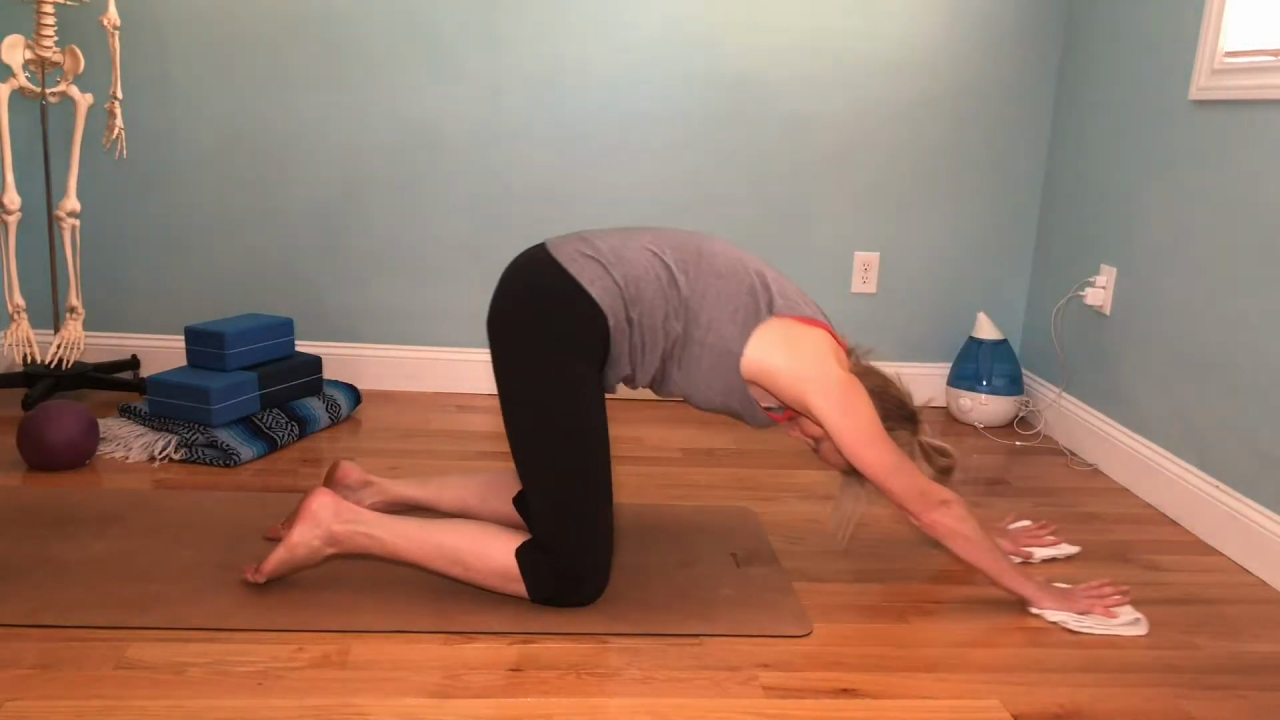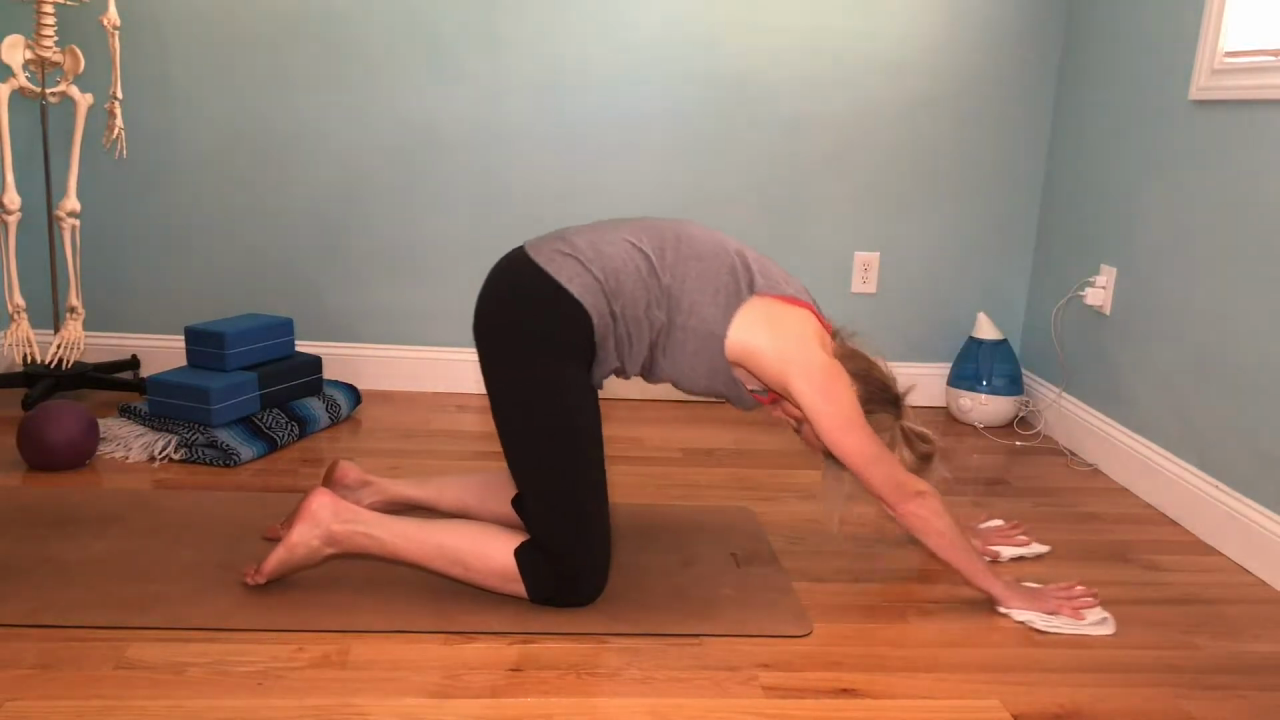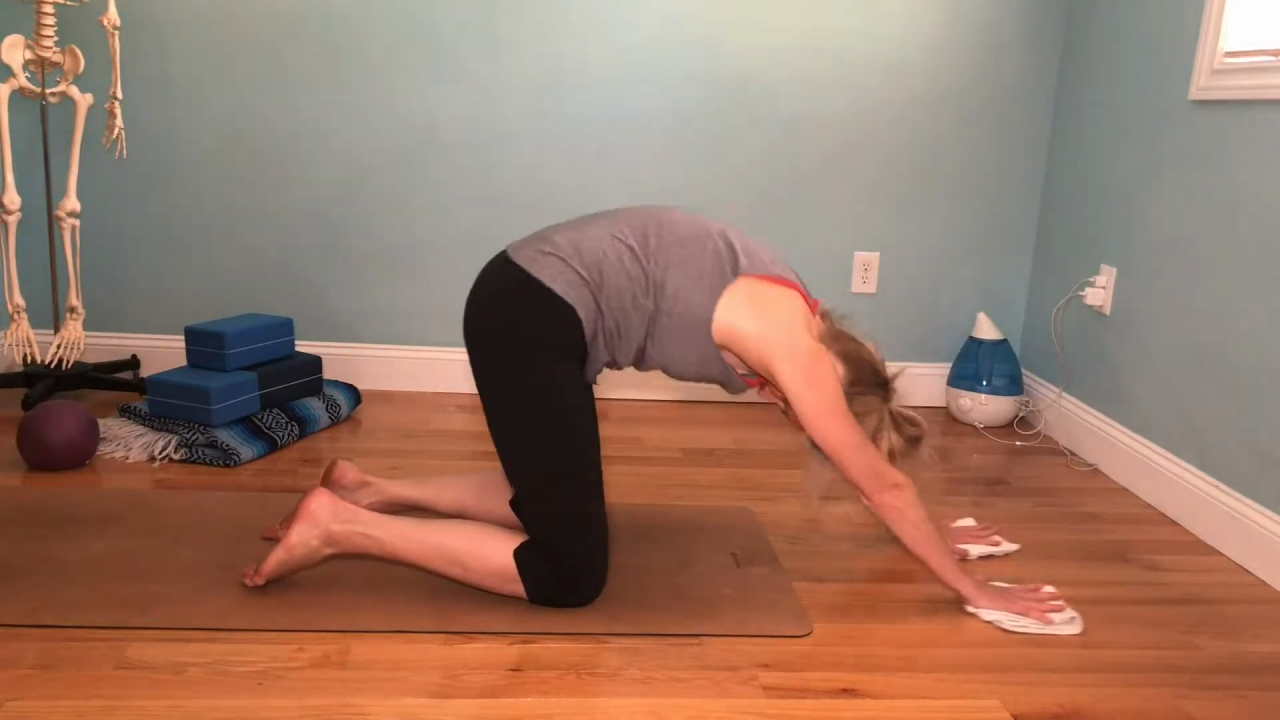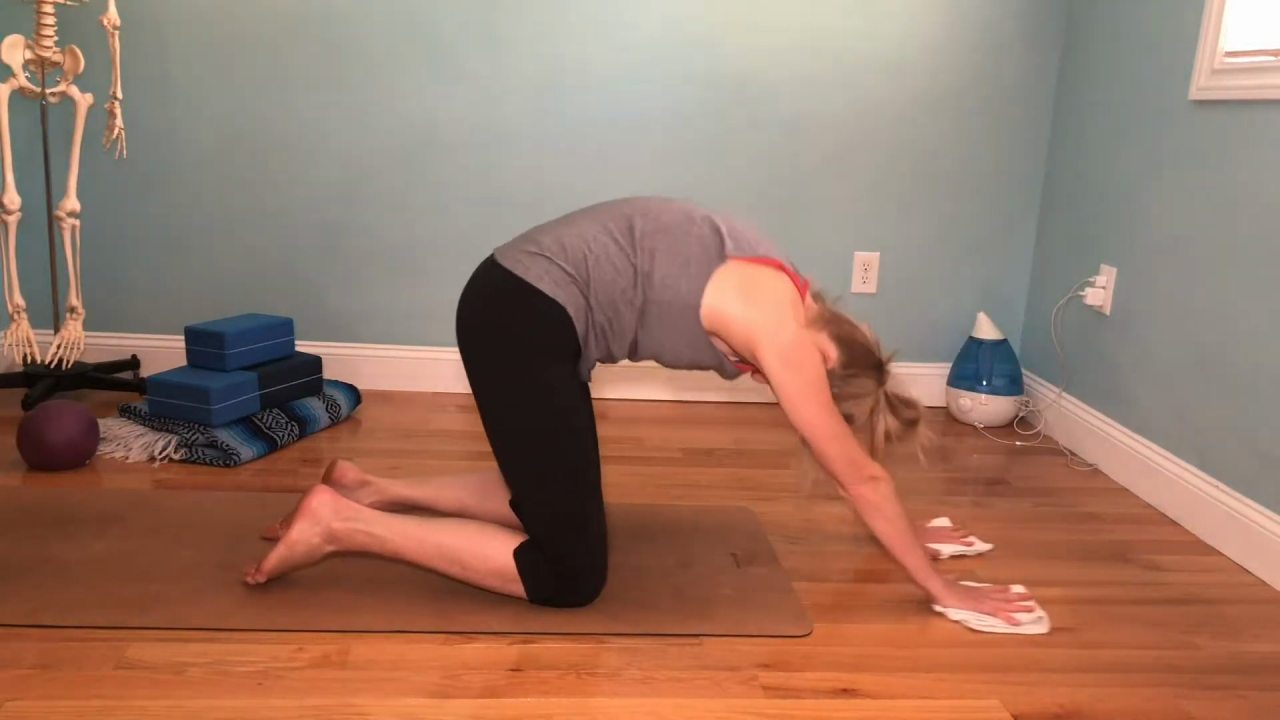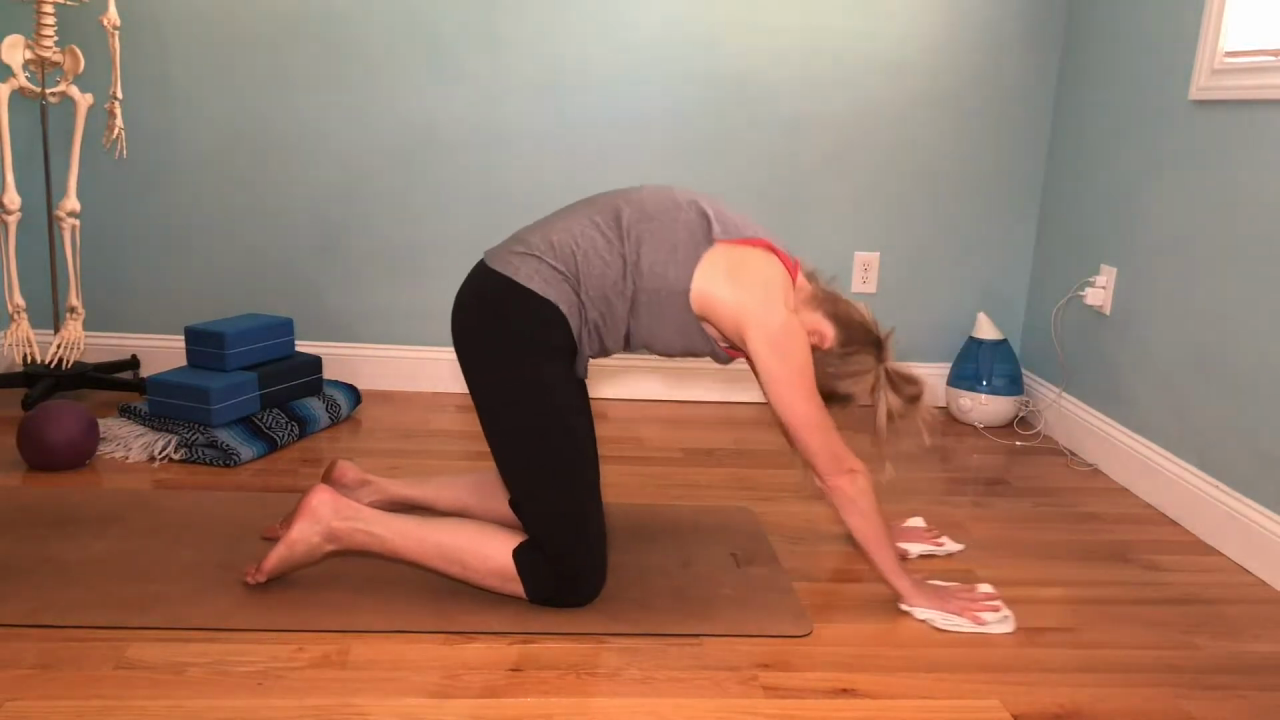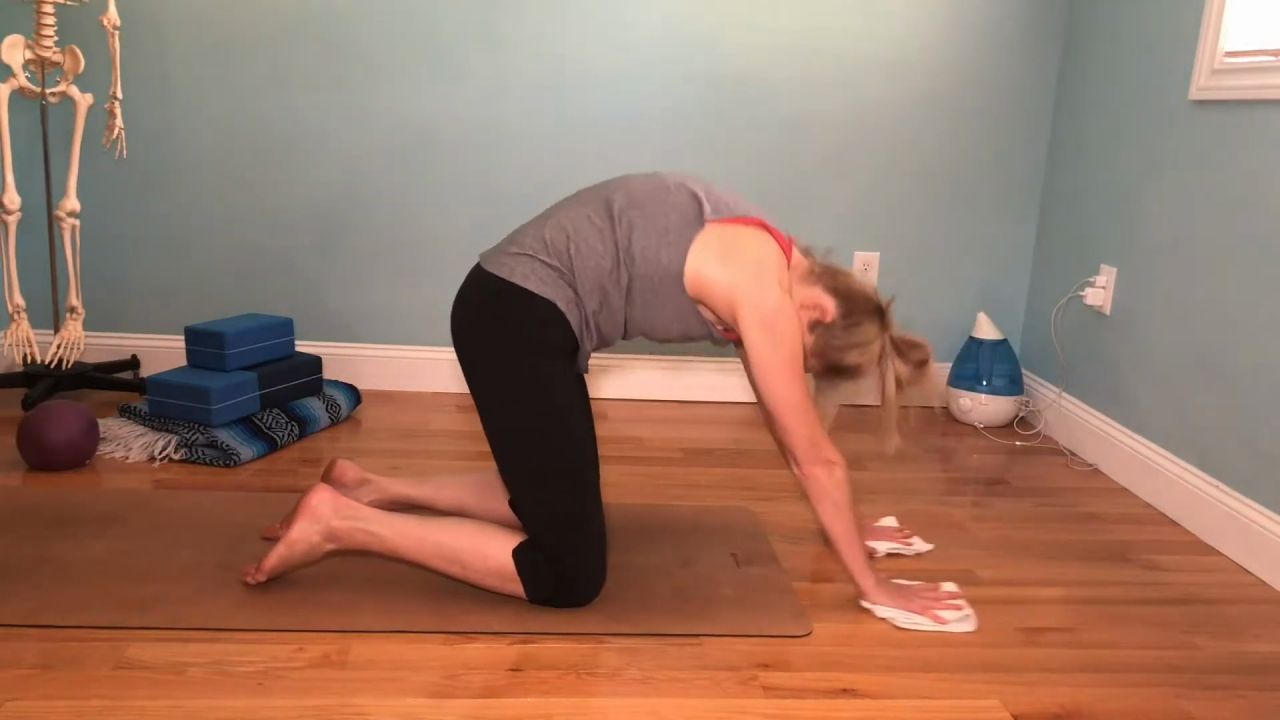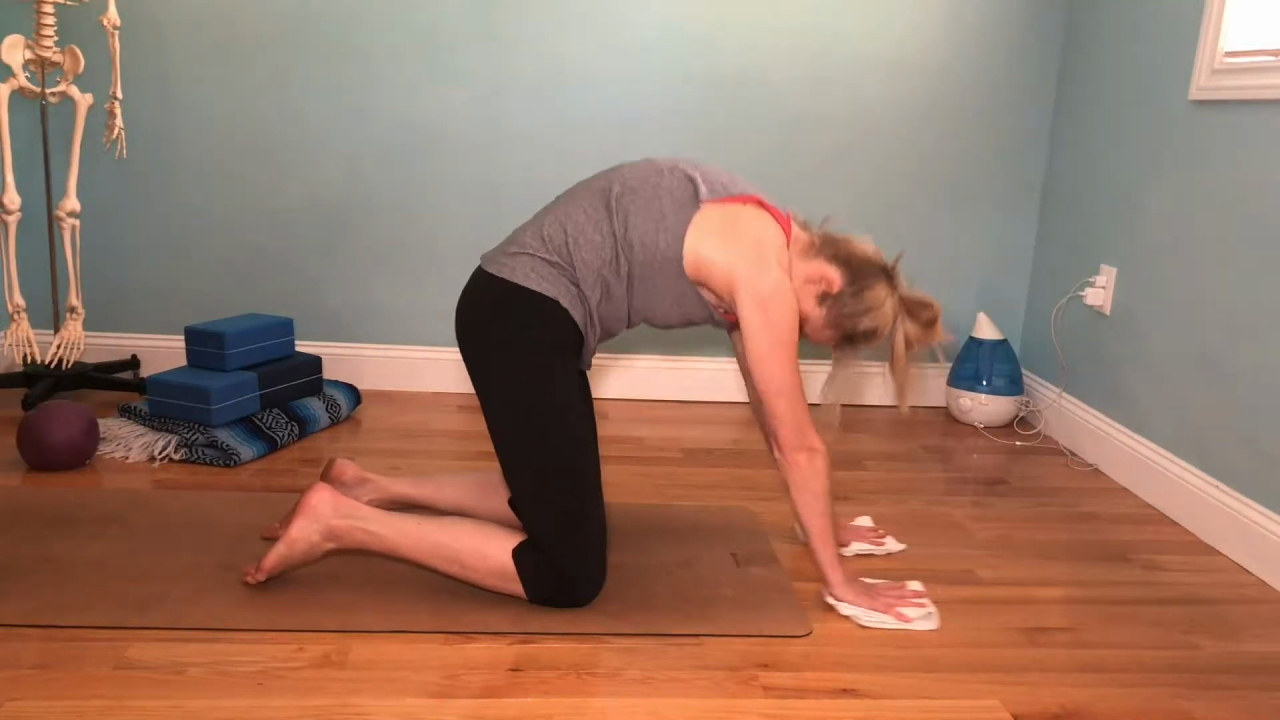
dt=0.1s
person 1, frame 1
left shoulder: (815, 355)
right shoulder: (820, 377)
left elbow: (926, 498)
right elbow: (928, 501)
left wrist: (990, 538)
right wrist: (1038, 592)
left hip: (554, 293)
right hip: (558, 316)
left knee: (560, 504)
right knee: (571, 573)
left ankle: (375, 489)
right ankle: (346, 525)
person 1, frame 2
left shoulder: (800, 333)
right shoulder: (807, 358)
left elbow: (900, 489)
right elbow: (904, 492)
left wrist: (960, 539)
right wrist: (1005, 593)
left hip: (537, 296)
right hip: (541, 315)
left knee: (560, 503)
right knee: (573, 573)
left ankle: (374, 490)
right ankle: (344, 527)
person 1, frame 3
left shoulder: (790, 317)
right shoulder: (793, 342)
left elbow: (877, 480)
right elbow: (881, 482)
left wrist: (933, 534)
right wrist: (975, 590)
left hip: (527, 297)
right hip: (532, 318)
left knee: (555, 503)
right knee: (571, 573)
left ankle: (374, 490)
right ankle: (343, 527)
person 1, frame 4
left shoulder: (786, 300)
right shoulder: (784, 325)
left elbow: (852, 471)
right elbow: (859, 474)
left wrist: (903, 532)
right wrist: (942, 589)
left hip: (522, 304)
right hip: (522, 316)
left knee: (557, 504)
right knee: (572, 573)
left ankle: (370, 490)
right ankle: (341, 525)
person 1, frame 5
left shoulder: (777, 285)
right shoulder: (773, 311)
left elbow: (828, 461)
right elbow: (836, 464)
left wrist: (878, 527)
right wrist: (910, 587)
left hip: (517, 306)
right hip: (519, 318)
left knee: (552, 502)
right knee: (570, 573)
left ankle: (369, 489)
right ankle: (342, 524)
person 1, frame 6
left shoulder: (769, 263)
right shoulder: (768, 289)
left elbow: (787, 423)
right elbow: (815, 456)
left wrist: (840, 526)
right wrist: (872, 586)
left hip: (519, 308)
right hip: (515, 316)
left knee: (554, 501)
right knee: (571, 574)
left ankle: (371, 489)
right ankle: (343, 522)
person 1, frame 7
left shoulder: (768, 240)
right shoulder: (767, 268)
left elbow: (772, 415)
right elbow: (797, 441)
left wrist: (821, 521)
right wrist: (840, 580)
left hip: (522, 308)
right hip: (521, 317)
left knee: (550, 497)
right knee: (570, 574)
left ankle: (369, 487)
right ankle: (341, 522)
